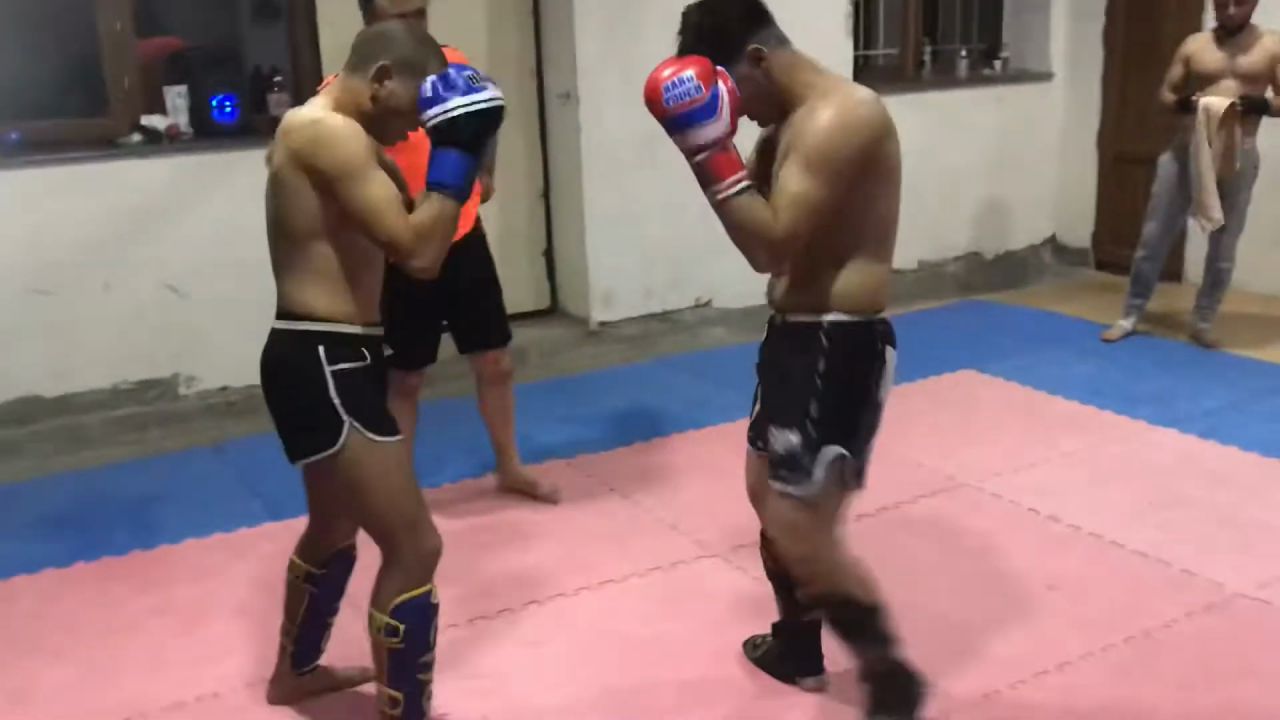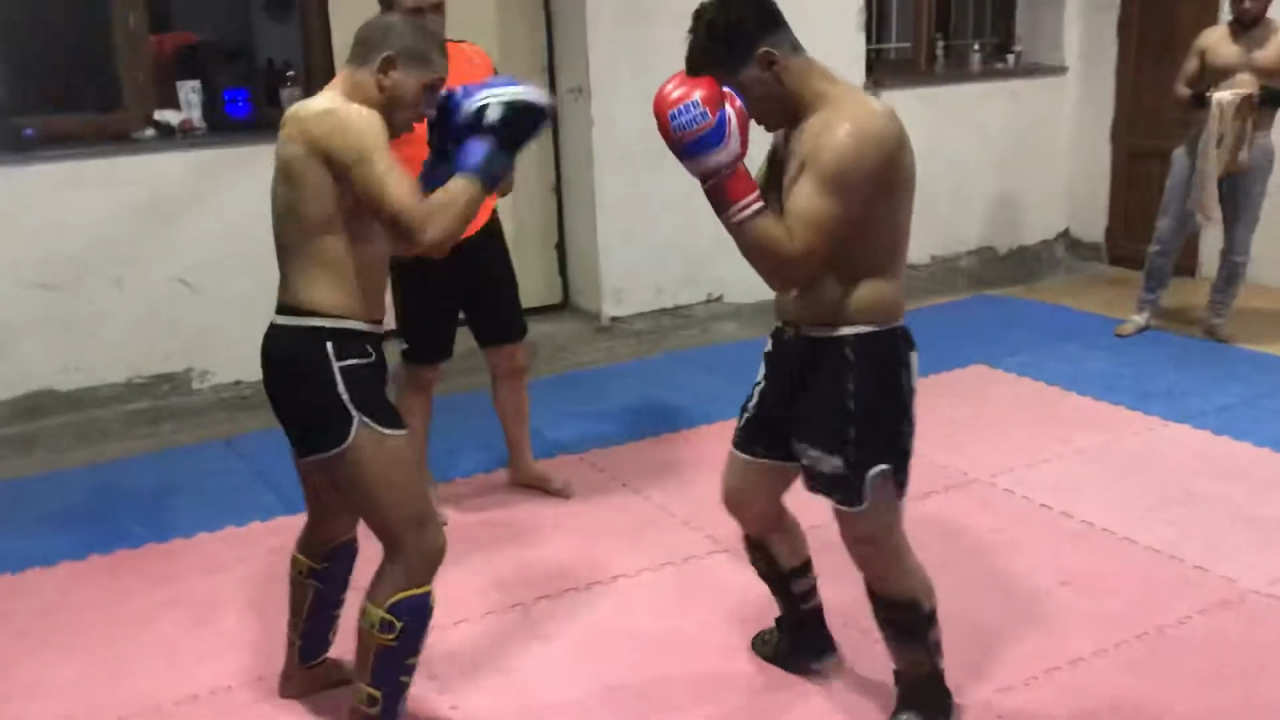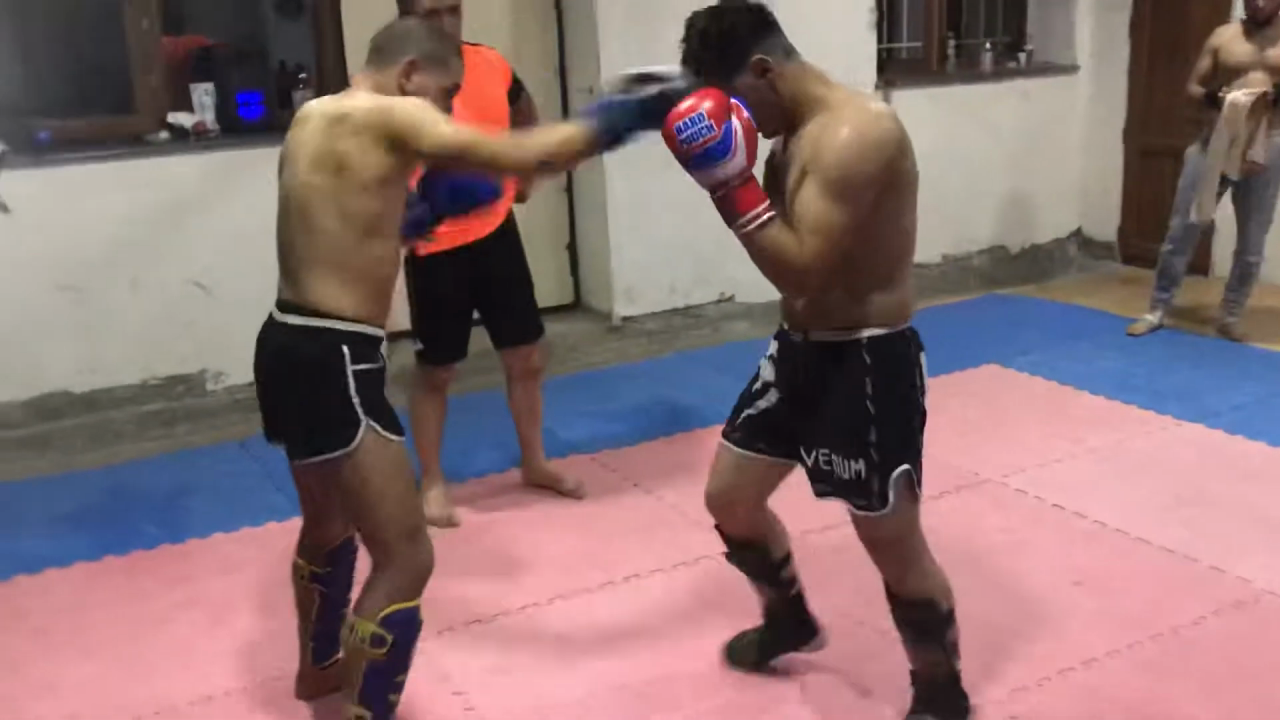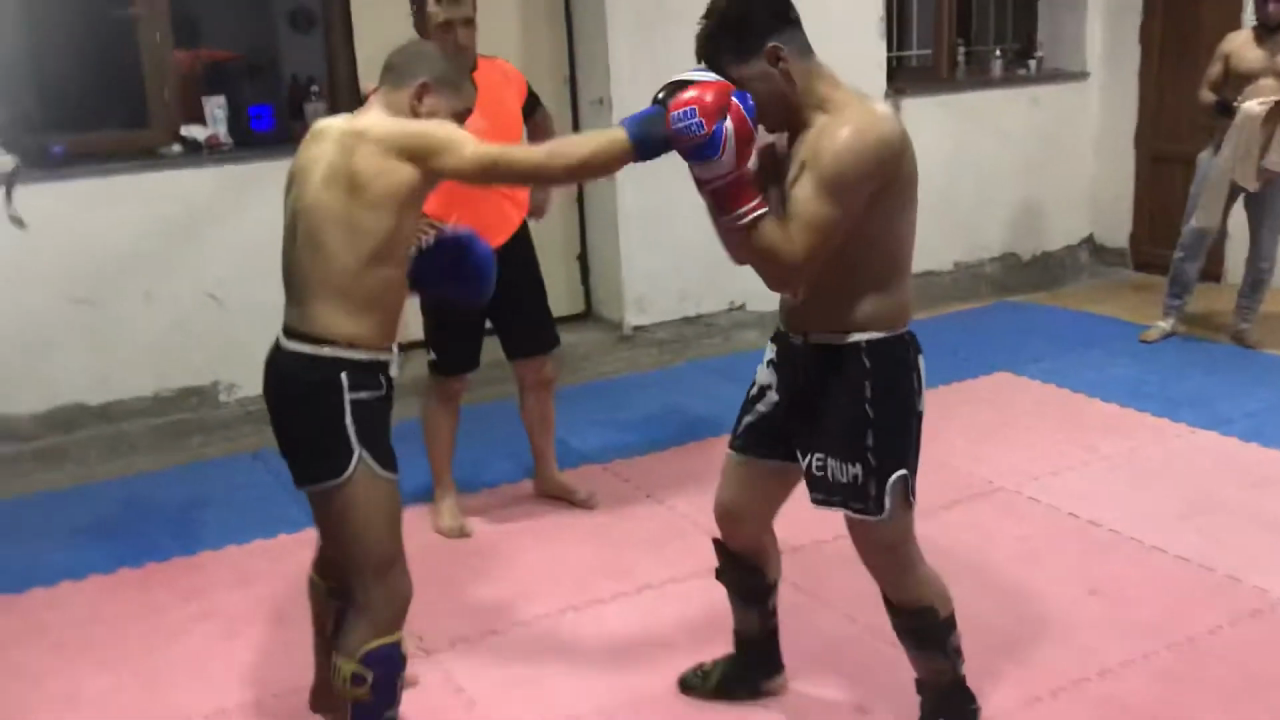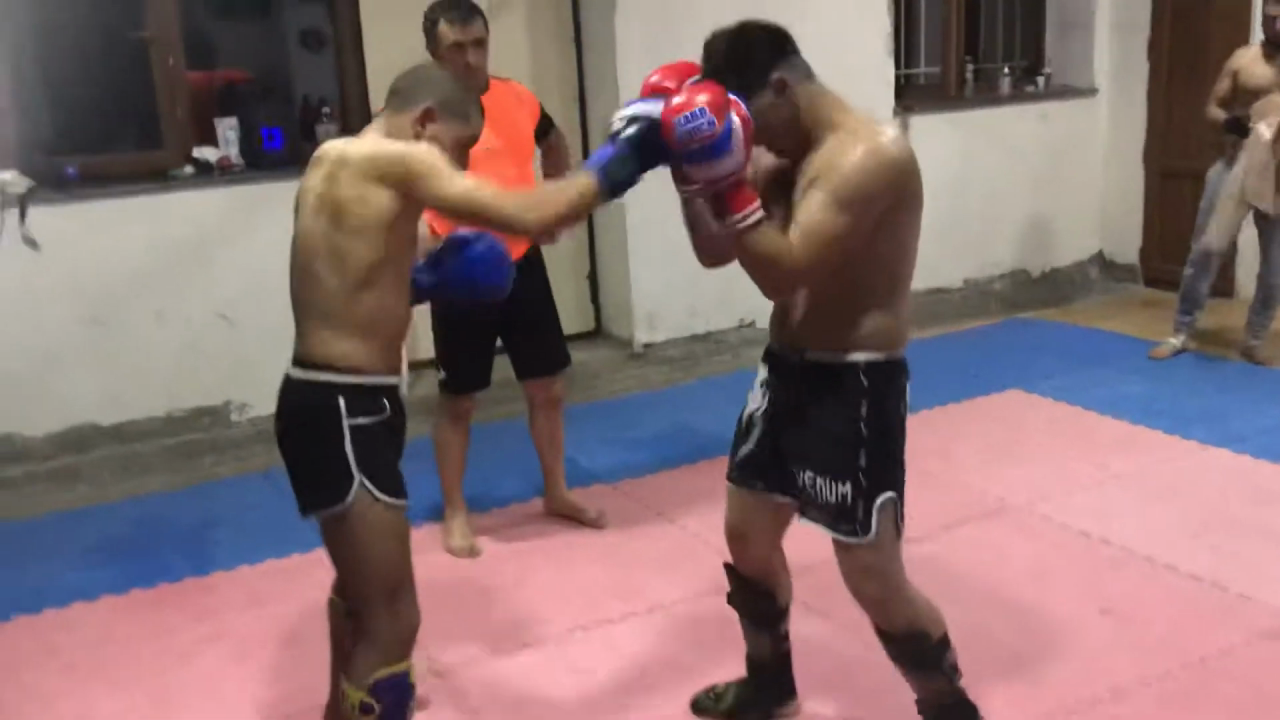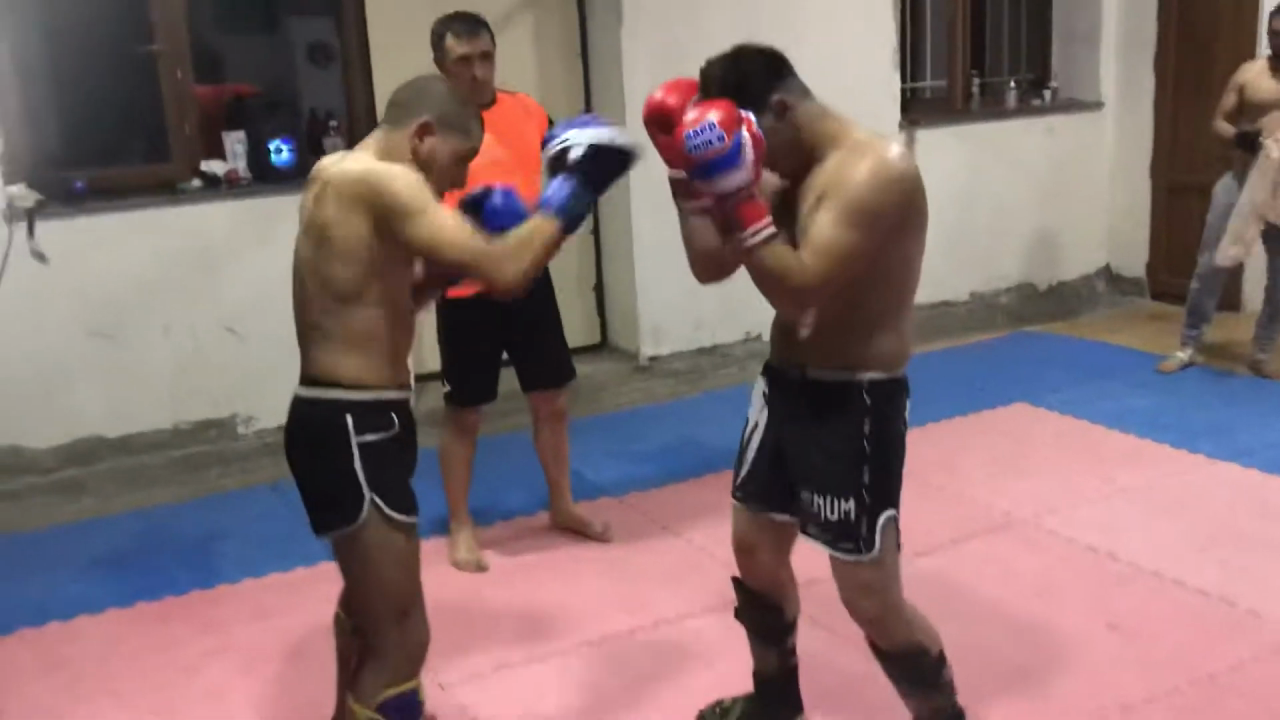
dt=0.1s
person 1, frame 1
left shoulder: (838, 117)
right shoulder: (790, 123)
left elbow: (770, 245)
right elbow: (764, 230)
left wrist: (709, 149)
right wrist: (709, 146)
left hip: (837, 347)
right hip: (796, 336)
left knee: (805, 534)
right knee: (771, 496)
right ankle: (797, 645)
person 1, frame 2
left shoulder: (853, 130)
right shoulder: (800, 129)
left elbow: (786, 261)
right elbow: (777, 244)
left wrist: (720, 172)
right wrist: (720, 165)
left hip: (858, 358)
right hip: (800, 343)
left knee: (876, 547)
right knee: (746, 496)
right ankle: (806, 636)
person 1, frame 3
left shoulder: (854, 135)
right shoulder: (795, 135)
left elbow: (799, 271)
right elbow: (776, 248)
left wrist: (730, 183)
right wrist: (726, 172)
left hip: (866, 363)
right hip: (800, 348)
left knee: (894, 545)
right knee: (729, 497)
right ankle: (791, 621)
person 1, frame 4
left shoulder: (856, 135)
right shoulder: (800, 132)
left elbow: (789, 267)
right elbow: (746, 248)
left wrist: (724, 178)
right wrist: (718, 168)
left hip: (864, 368)
right hip: (798, 352)
left knee: (889, 553)
right knee: (736, 510)
person 1, frame 5
left shoulder: (868, 155)
right shoulder: (784, 156)
left elbow: (788, 274)
right elbow: (712, 248)
left wrist: (728, 181)
right wrist: (692, 159)
left hip: (854, 387)
right hip: (787, 372)
left knee: (875, 581)
right knee: (748, 535)
person 1, frame 6
left shoulder: (874, 171)
right shoulder: (787, 174)
left elbow: (801, 290)
right elbow: (709, 265)
left wrist: (734, 198)
right wrist: (688, 175)
left hip: (856, 405)
right hip: (787, 388)
left knee: (872, 599)
right knee: (754, 550)
person 2, frame 1
left shoulder: (319, 127)
right shoulder: (329, 133)
left elbow: (384, 232)
right elbow: (418, 255)
left wrist: (444, 149)
right wrist: (458, 152)
left hip: (314, 359)
right hip: (324, 364)
left knee: (332, 526)
right knee: (414, 549)
person 2, frame 2
left shoulder: (321, 118)
right shoulder: (344, 121)
left elbow: (388, 225)
right elbow: (428, 231)
left wrist: (464, 142)
right wrist: (490, 146)
left hip: (314, 353)
right hip: (327, 359)
left knee: (333, 522)
right knee: (416, 545)
person 2, frame 3
left shoulder: (314, 118)
right shoulder: (385, 119)
right elbow: (522, 156)
left wrist: (412, 207)
right wrist: (624, 112)
left hip: (294, 349)
right hip: (329, 362)
left knee: (329, 526)
right knee: (405, 558)
person 2, frame 4
left shoulder: (325, 138)
right shoulder: (408, 140)
right elbow: (549, 163)
left wrist: (416, 265)
right wrist: (655, 128)
left hip: (303, 373)
right hip: (337, 387)
left knee: (345, 547)
right knee: (384, 588)
person 2, frame 5
left shoulder: (338, 161)
right shoulder: (394, 161)
right elbow: (531, 216)
left wrist: (432, 274)
right wrist: (618, 156)
left hip: (326, 402)
right hip: (341, 414)
left knee: (363, 573)
right knee: (391, 616)
person 2, frame 6
left shoulder: (337, 177)
right shoulder: (380, 183)
right elbow: (505, 273)
left wrist: (435, 267)
right wrist: (576, 184)
left hip: (339, 422)
right hip: (352, 431)
left knee: (369, 587)
right knee: (400, 636)
person 3, frame 1
left shoulder: (453, 67)
left wrist: (485, 173)
left hip: (465, 240)
left knee: (495, 360)
right knee: (406, 376)
left ankle: (510, 468)
person 3, frame 2
left shoulder: (474, 61)
left hip: (482, 234)
right hip: (421, 247)
left knee: (511, 357)
right knee: (420, 372)
left ankle: (523, 463)
person 3, frame 3
left shoulder: (492, 64)
left elbow: (524, 110)
left wrist: (525, 171)
left hip: (497, 235)
right hip: (434, 250)
left knee: (526, 356)
right knee: (435, 371)
left ankle: (535, 464)
right ankle: (432, 485)
person 3, frame 4
left shoulder: (507, 77)
left elbow: (541, 123)
left wrist: (542, 185)
left hip: (511, 245)
left knee: (538, 367)
right knee: (448, 381)
left ankle: (547, 474)
right ankle: (444, 495)
person 3, frame 5
left shoulder: (520, 99)
left elbow: (557, 145)
left hip: (522, 266)
left knee: (547, 387)
right knee: (458, 401)
left ankle: (557, 493)
right ankle: (454, 514)
person 3, frame 6
left shoulder: (527, 112)
left hip: (528, 280)
right hip: (463, 292)
left knee: (552, 400)
right knee: (464, 414)
left ankle: (563, 507)
right ankle: (461, 527)
person 4, frame 1
right shoulder: (1193, 45)
right elbow: (1165, 93)
right wrist: (1182, 103)
left hip: (1237, 155)
right hip: (1186, 150)
left knee: (1223, 247)
right knee: (1155, 235)
left ankle: (1202, 322)
right ankle: (1131, 315)
person 4, frame 2
right shoulder: (1209, 39)
right elbow: (1180, 88)
right wrist: (1197, 98)
left hip: (1252, 150)
right hip: (1201, 144)
left knee: (1238, 242)
right knee: (1169, 230)
left ankle: (1216, 317)
right ankle: (1144, 310)
person 4, frame 3
right shoulder: (1222, 37)
right elbow: (1193, 85)
right wrist: (1209, 97)
right hip: (1214, 142)
left knee: (1252, 241)
right knee: (1183, 228)
left ankle: (1230, 316)
right ankle: (1157, 310)
person 4, frame 4
right shoulder: (1233, 43)
right elbow: (1204, 92)
right wrist: (1221, 106)
right hip: (1225, 149)
right knee: (1195, 234)
left ankle: (1244, 323)
right ankle: (1170, 316)
person 4, frame 5
right shoulder: (1242, 59)
right elbow: (1213, 108)
right wrist: (1231, 124)
right hip: (1234, 165)
right knee: (1204, 250)
right ankle: (1181, 333)
person 4, frame 6
right shoulder: (1248, 73)
right elbow: (1219, 122)
right wrist: (1240, 138)
right hip: (1240, 179)
right knee: (1211, 264)
right ankle: (1189, 346)
